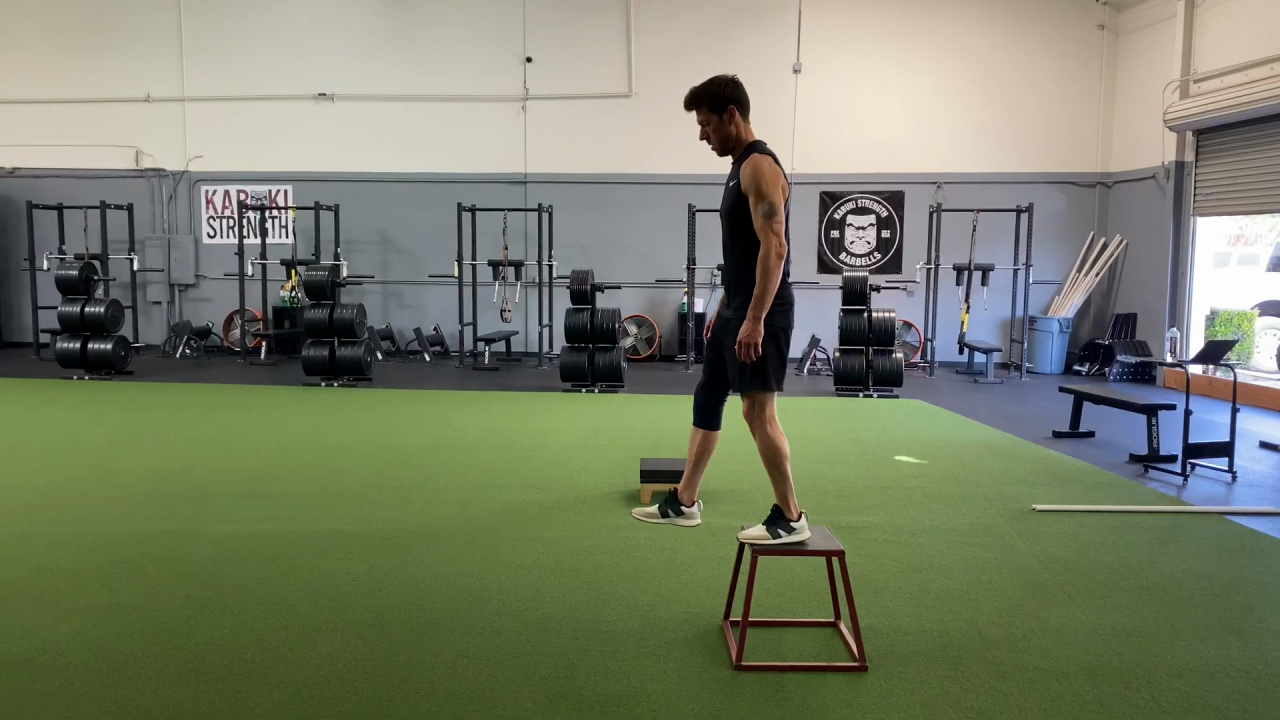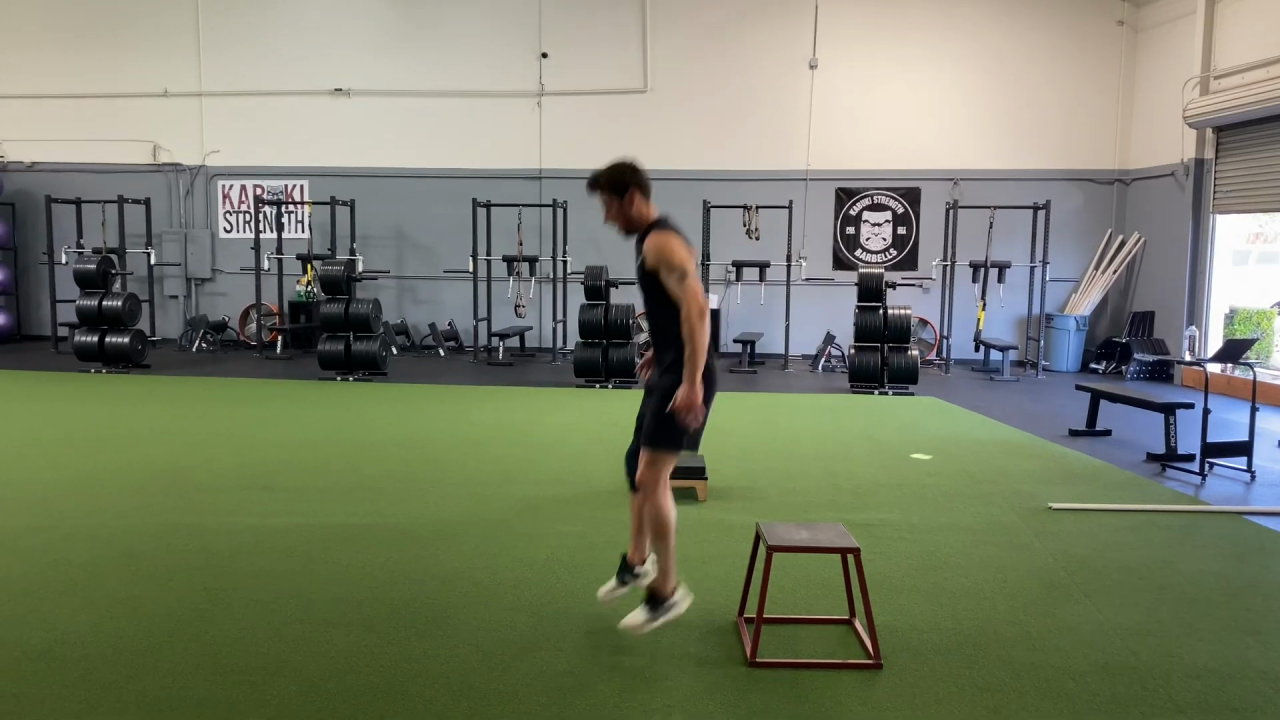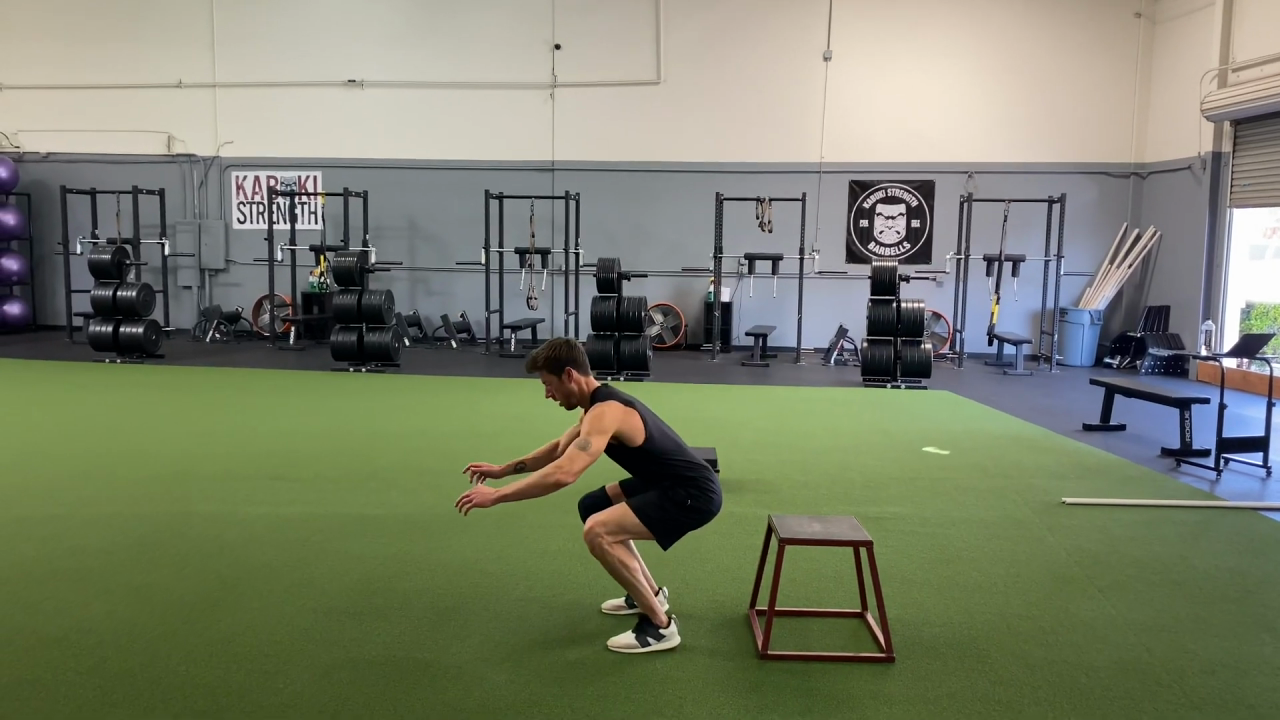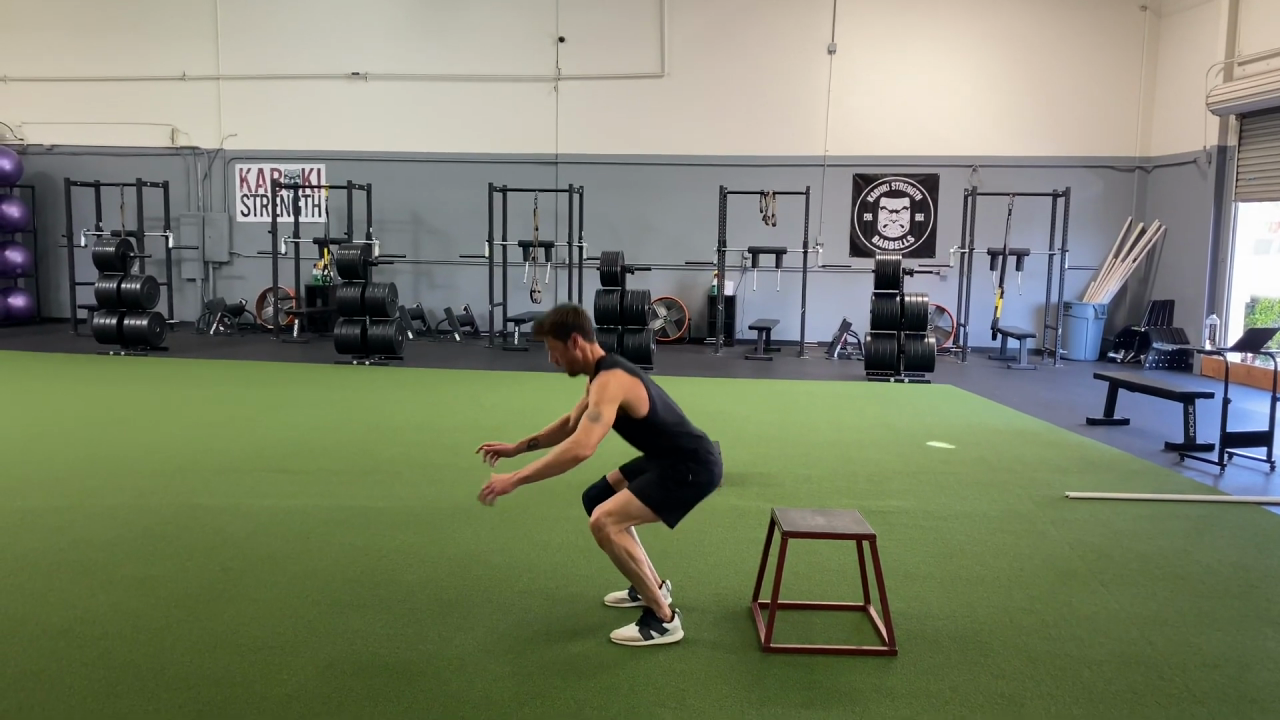
dt=0.7s
person 1, frame 1
left shoulder: (759, 166)
right shoulder: (740, 168)
left elbow: (774, 249)
left wrist: (754, 321)
right wrist: (724, 309)
left hip: (760, 314)
right hip: (737, 311)
left knee: (758, 413)
right knee: (706, 399)
left ankle: (790, 518)
right ankle: (683, 502)
person 1, frame 2
left shoulder: (659, 243)
right shoulder: (656, 240)
left elbow: (696, 311)
left wrist: (692, 384)
right wrist: (655, 355)
left hip: (684, 380)
right hip: (670, 371)
left knee: (650, 478)
right knee: (637, 467)
left ankle: (666, 592)
right ankle: (636, 566)
person 1, frame 3
left shoulder: (604, 413)
right shoulder: (602, 402)
left elbow: (563, 473)
right elbow: (560, 449)
left wrist: (496, 496)
right wrist: (503, 469)
left hip: (694, 494)
right hip: (672, 482)
left knee: (597, 532)
right knee: (592, 507)
left ankle: (660, 625)
right ankle: (649, 592)
person 1, frame 4
left shoulder: (609, 381)
right shoulder: (605, 372)
left elbow: (580, 448)
right elbow: (570, 424)
left wrist: (515, 479)
right wrist: (517, 447)
left hip: (693, 467)
right hip: (668, 458)
left knee: (605, 522)
right knee: (596, 500)
left ankle: (664, 619)
right ankle: (652, 585)
